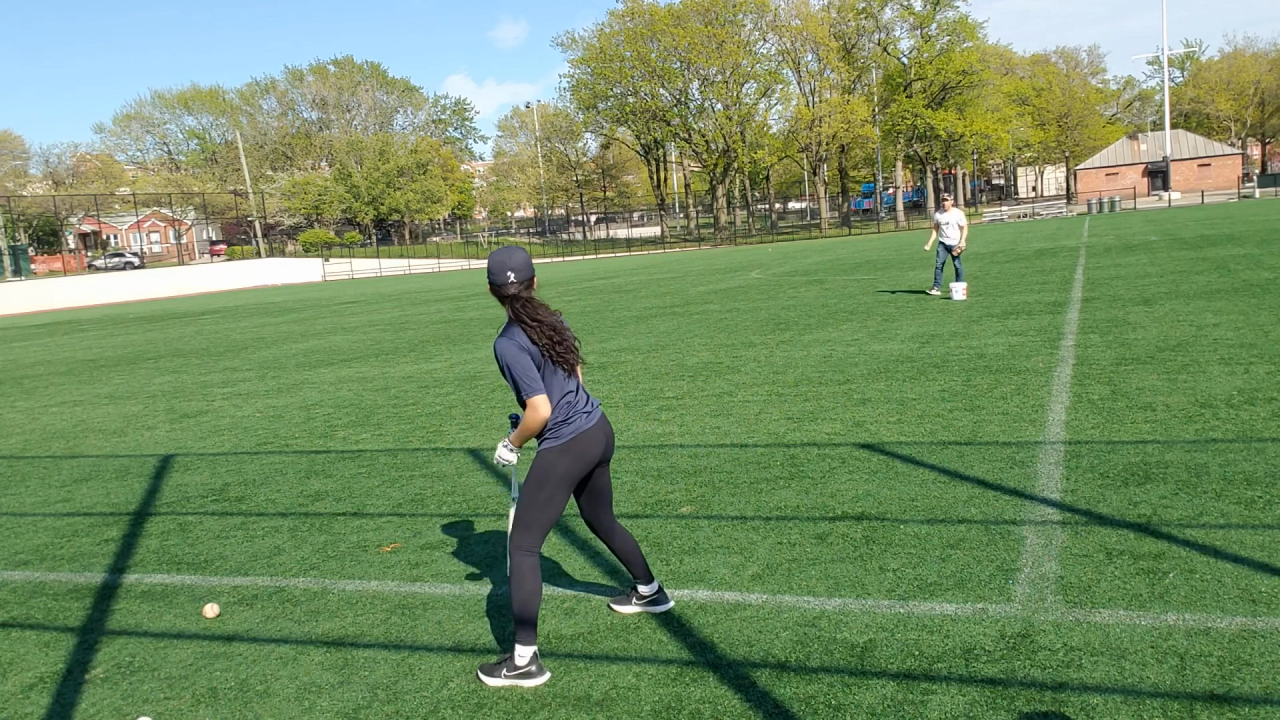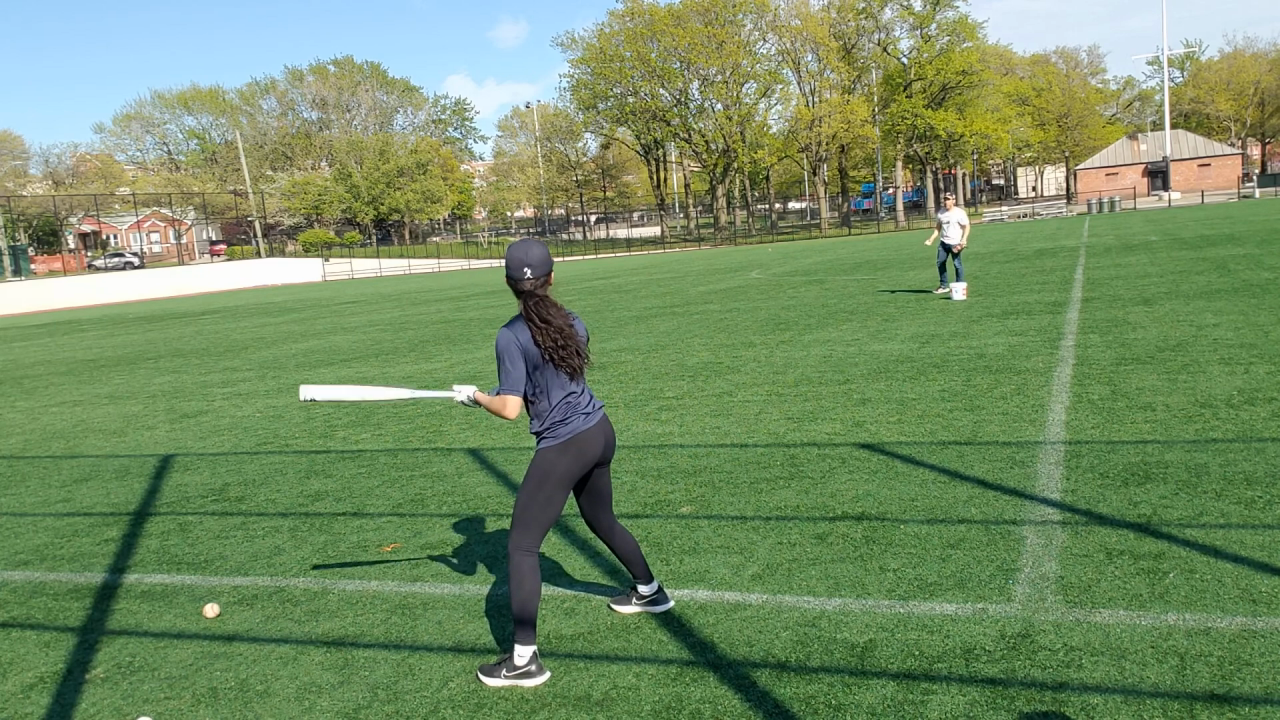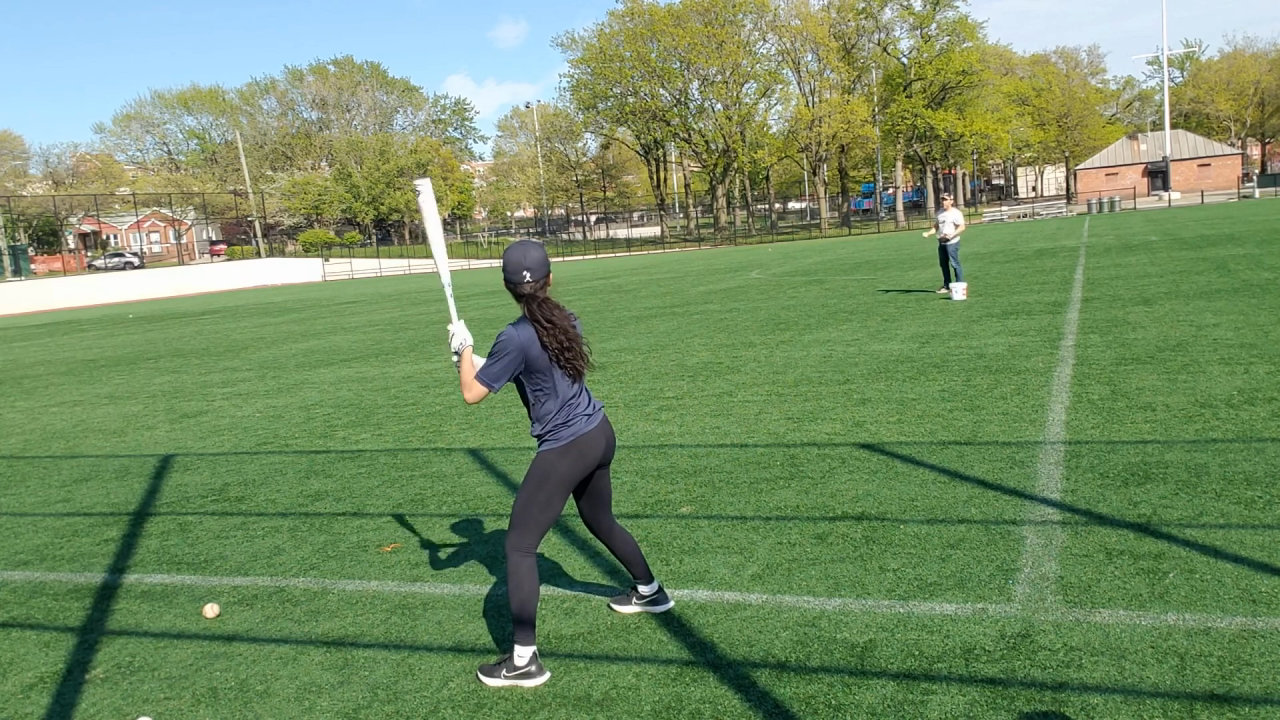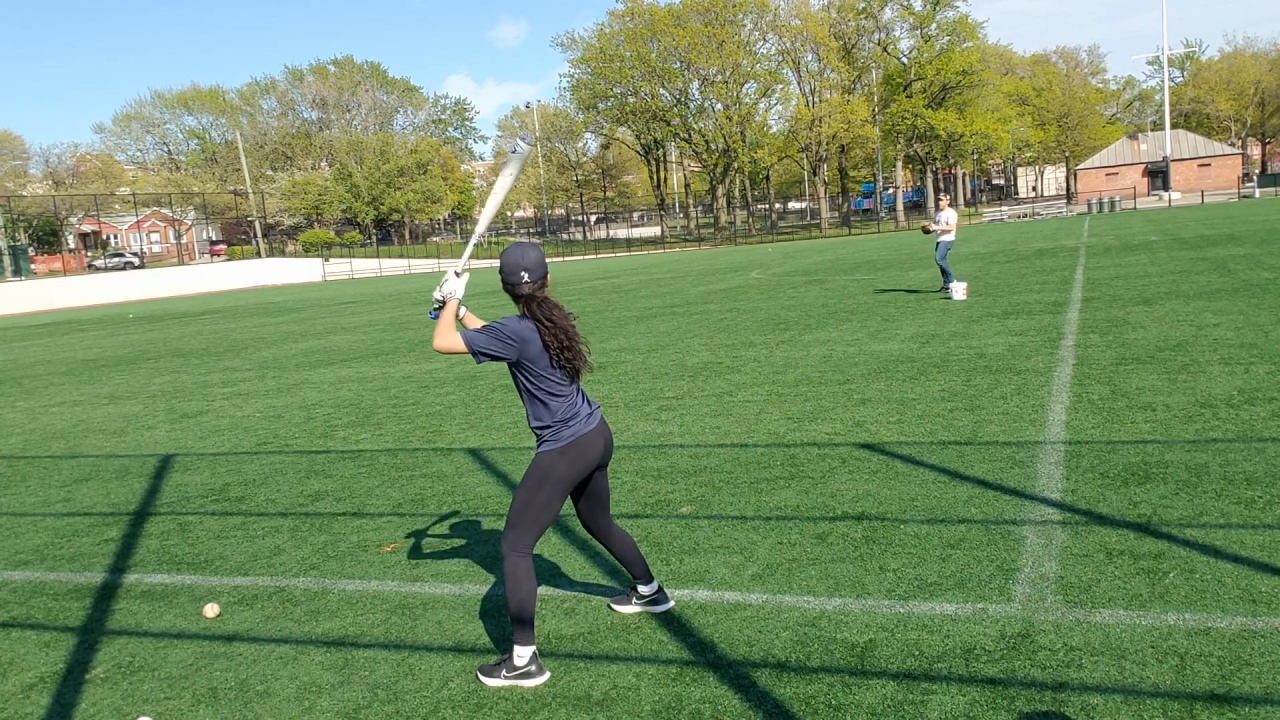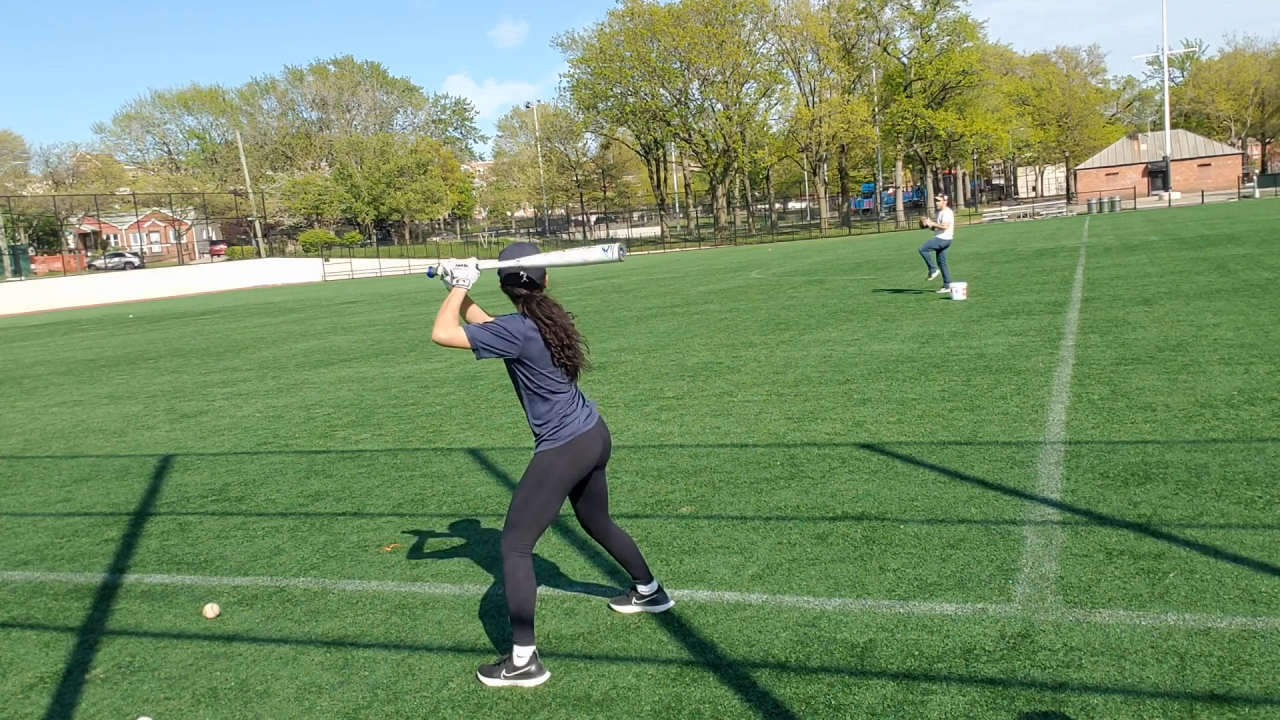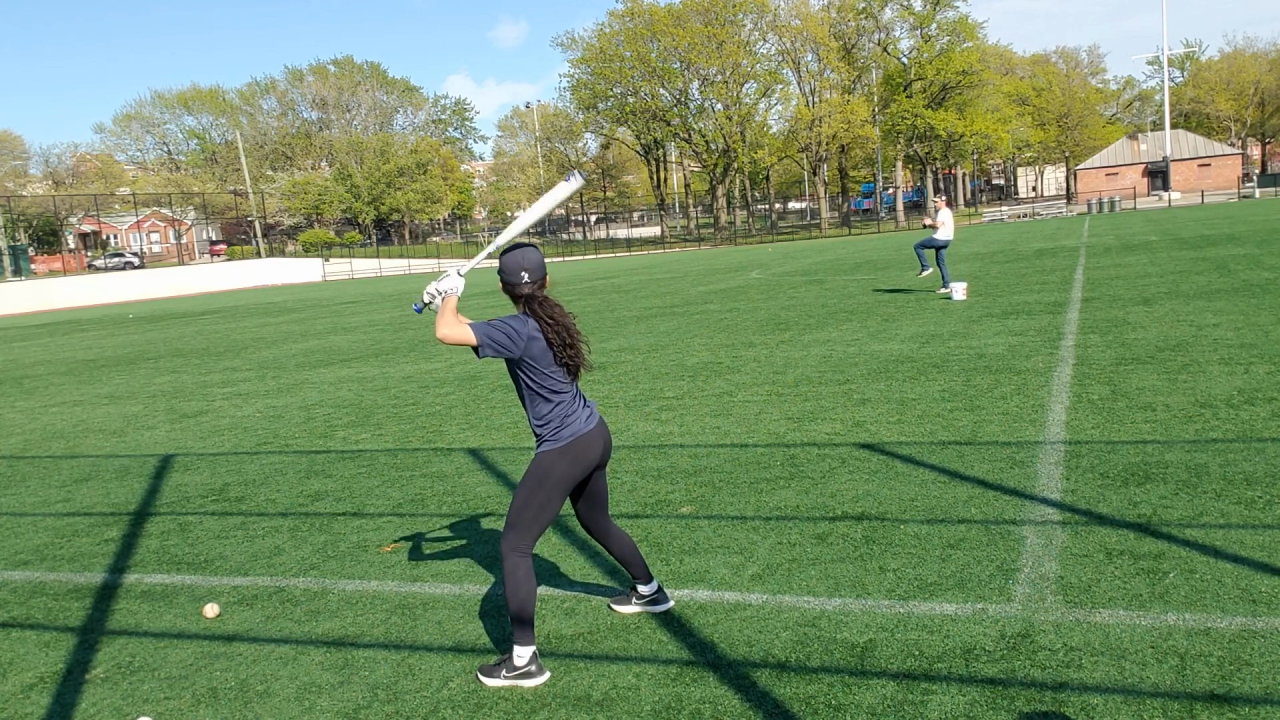
dt=0.3s
person 1, frame 1
left shoulder: (508, 344)
right shoulder: (551, 322)
left elbow: (540, 411)
left wrist: (511, 444)
left hip: (566, 447)
right hip: (598, 432)
left knee: (522, 545)
right knee: (601, 520)
left ankle: (525, 659)
right ankle: (649, 591)
person 1, frame 2
left shoulder: (512, 336)
right shoulder: (572, 322)
left elbow: (509, 410)
left wrist: (475, 395)
right wrist: (507, 387)
left hip: (563, 447)
right hip: (599, 432)
left knee: (521, 545)
right knee: (601, 520)
left ankle: (524, 659)
right ankle: (649, 591)
person 1, frame 3
left shoulder: (516, 336)
right shoulder: (566, 322)
left elbow: (472, 394)
left wrist: (463, 348)
right wrist: (485, 360)
left hip: (565, 449)
right hip: (599, 434)
left knee: (518, 546)
right knee: (600, 521)
left ankle: (524, 659)
right ankle: (650, 591)
person 1, frame 4
left shoulder: (517, 332)
right shoulder: (556, 319)
left elbow: (442, 343)
left wrist: (452, 298)
right wrist: (458, 307)
left hip: (565, 451)
right hip: (596, 436)
left knee: (515, 546)
right knee: (599, 523)
left ankle: (524, 660)
right ankle: (649, 591)
person 1, frame 5
left shoulder: (518, 330)
right shoulder: (551, 318)
left elbow: (442, 334)
right elbow: (493, 328)
left wrist: (459, 286)
right wrist: (463, 294)
left hip: (563, 450)
right hip: (593, 436)
left knee: (514, 546)
right knee: (597, 522)
left ankle: (524, 660)
right ankle: (649, 591)
person 1, frame 6
left shoulder: (520, 329)
right shoulder: (551, 319)
left elbow: (446, 335)
right elbow: (486, 335)
left wrist: (449, 294)
right wrist: (447, 306)
left hip: (564, 451)
right hip: (595, 436)
left knee: (514, 546)
right knee: (597, 522)
left ankle: (524, 660)
right ankle: (649, 591)
